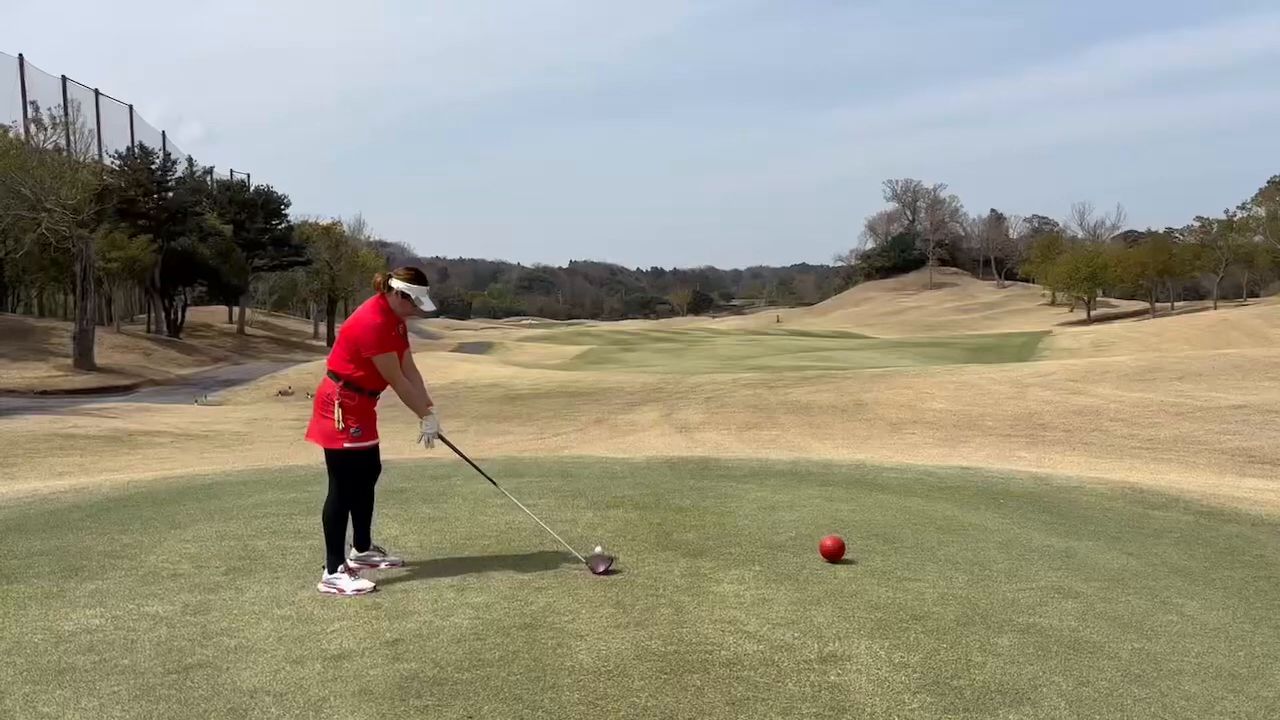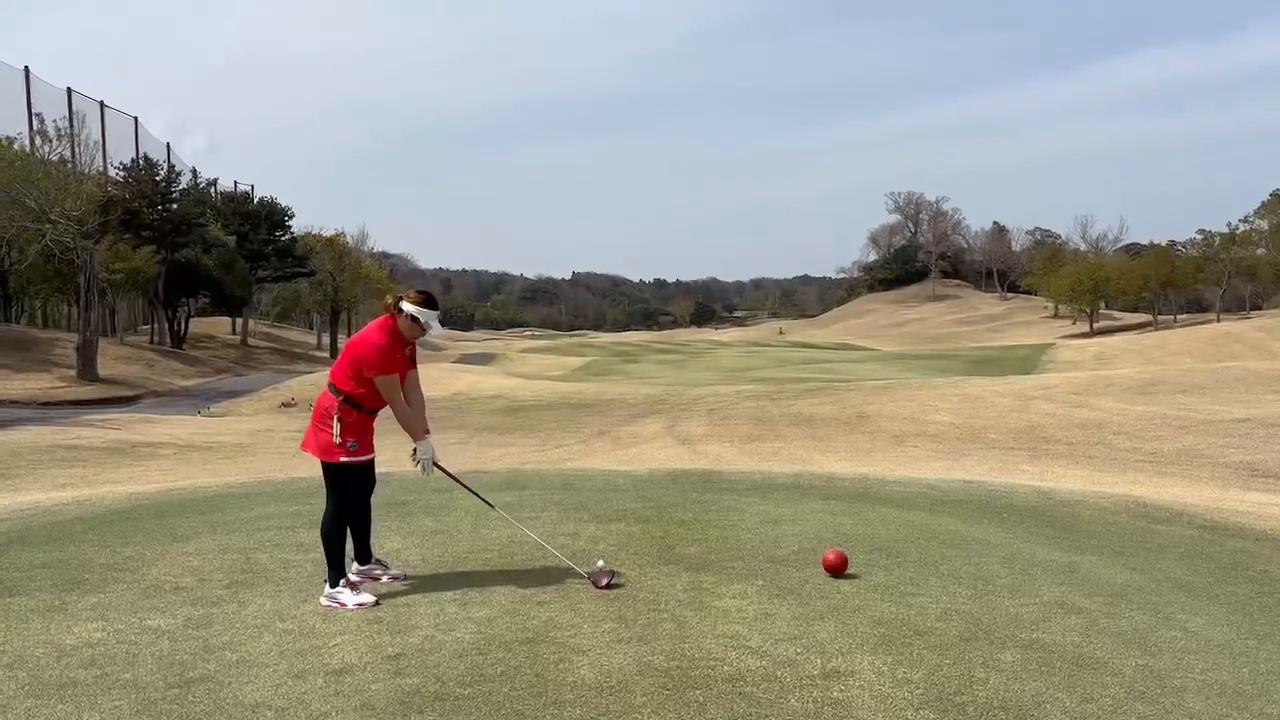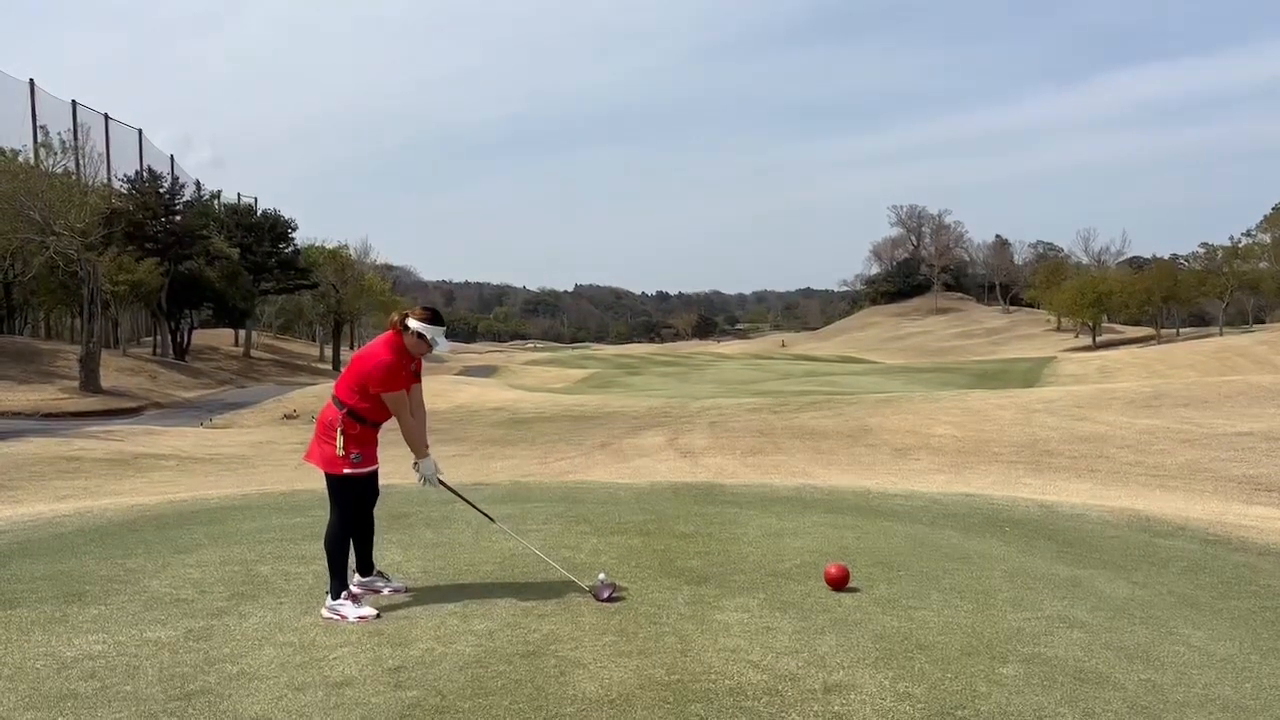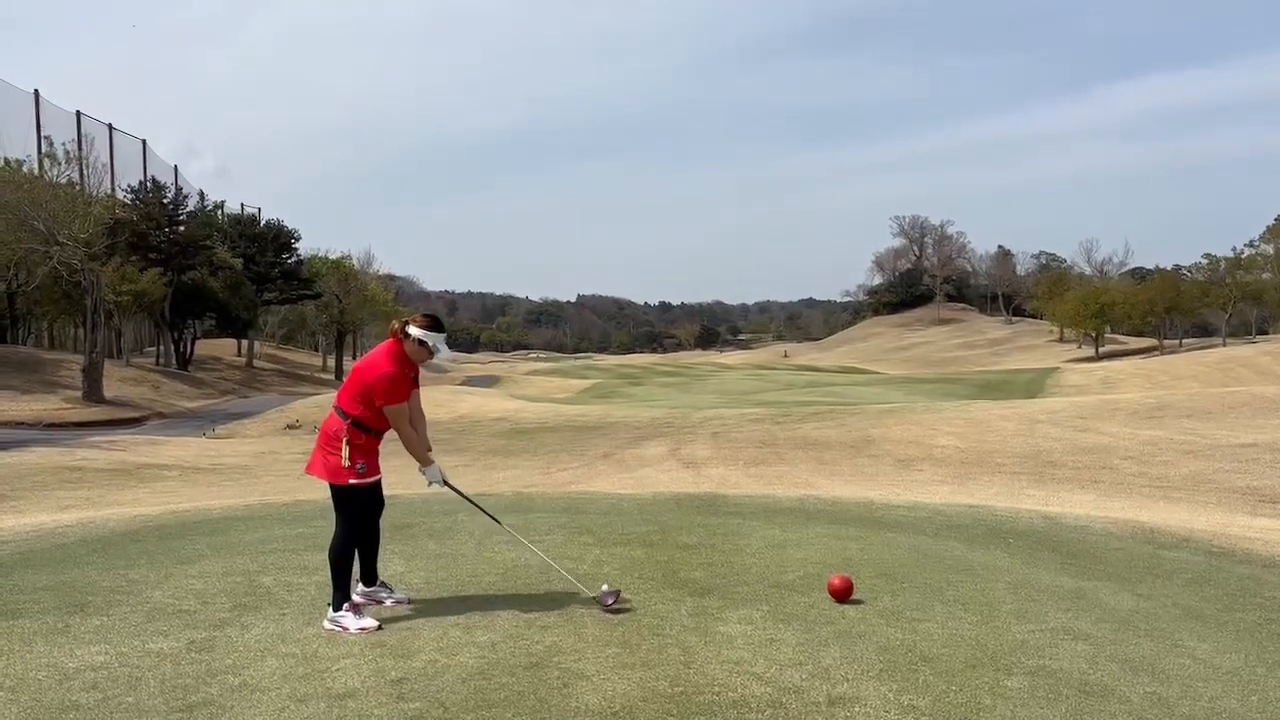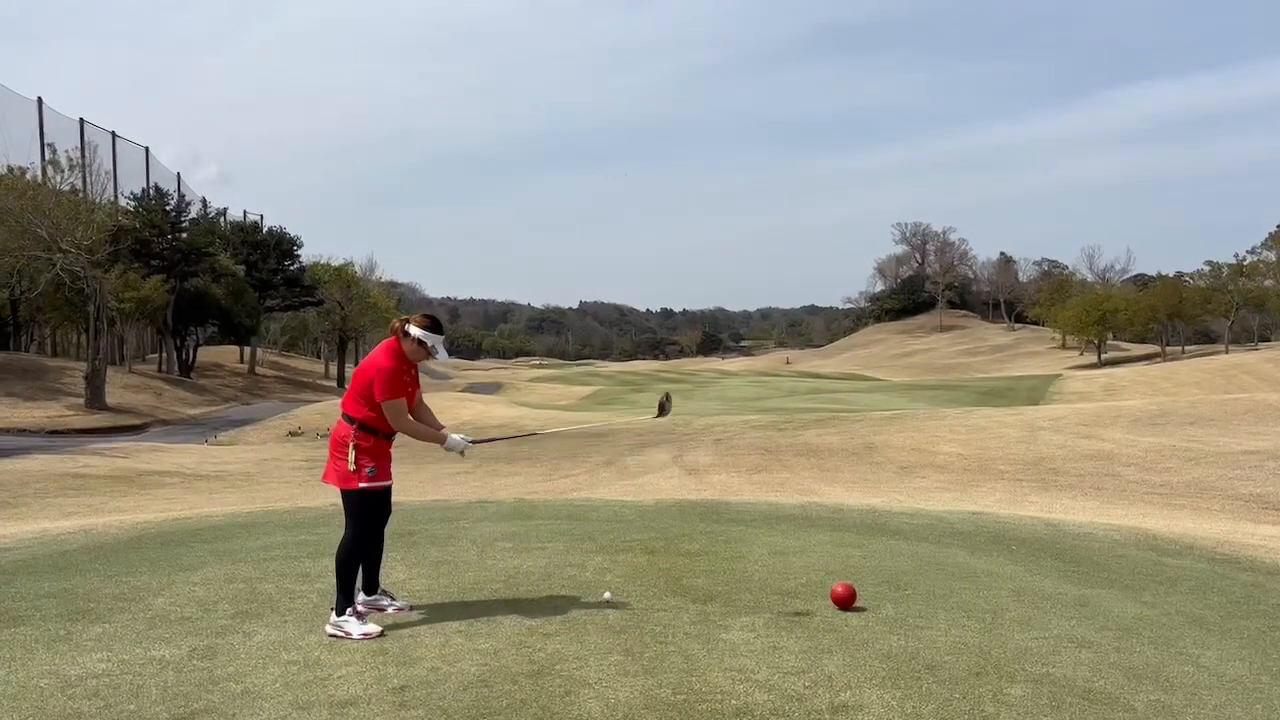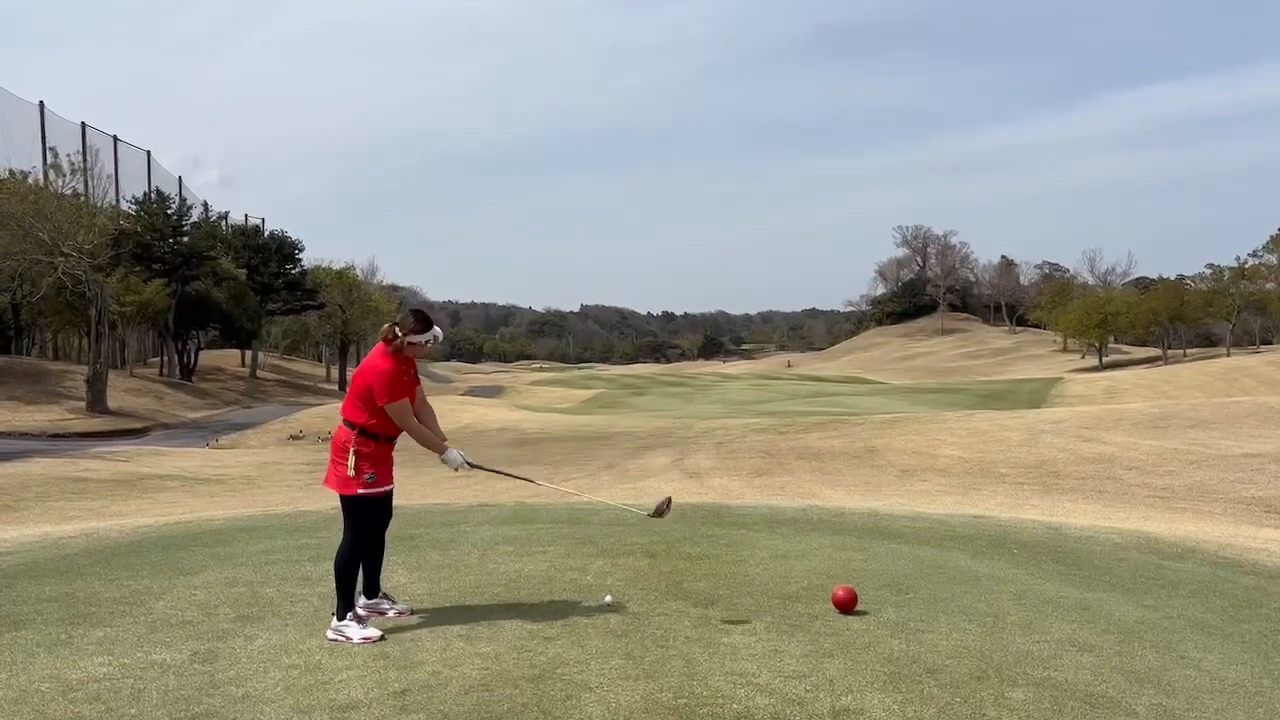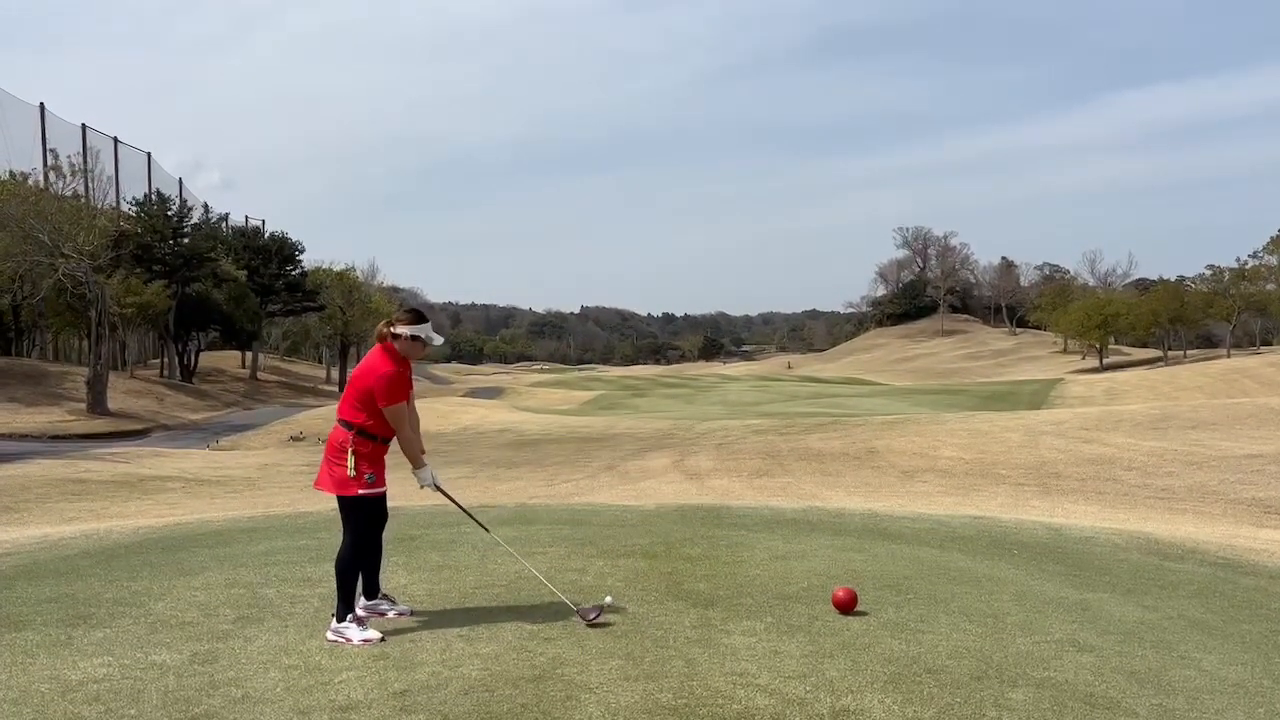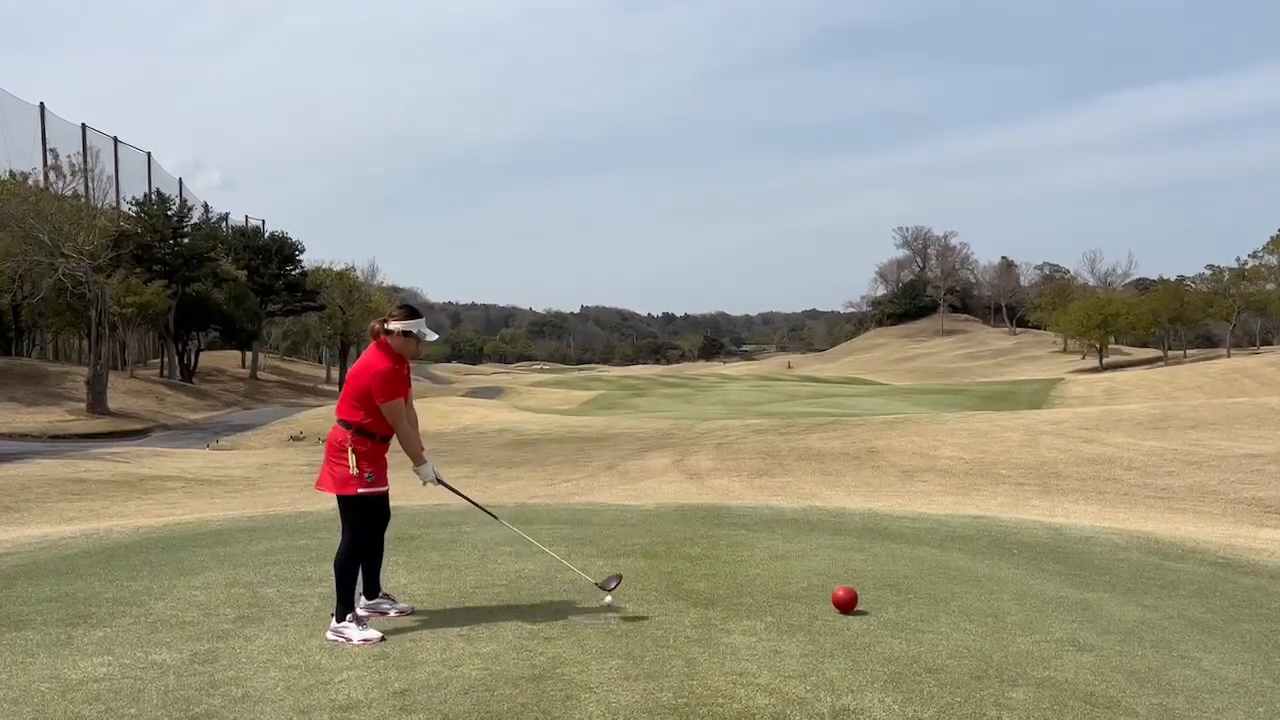
dt=0.5s
person 1, frame 1
left shoulder: (395, 319)
right shoulder: (372, 323)
left elbow: (409, 370)
right elbow: (396, 381)
left wrist: (429, 410)
right wrist: (424, 415)
left hip: (359, 406)
right hip: (341, 407)
left knee: (366, 477)
right knee: (343, 486)
left ankle: (362, 549)
right ankle: (333, 571)
person 1, frame 2
left shoulder: (404, 339)
right shoulder: (378, 343)
left elbow: (413, 392)
right elbow: (396, 403)
left wrist: (424, 437)
right wrist: (420, 442)
left hip: (358, 421)
right hip: (338, 421)
left knee: (362, 493)
right knee: (340, 500)
left ankle: (363, 563)
right ankle: (335, 585)
person 1, frame 3
left shoulder: (410, 353)
right shoulder: (384, 359)
left elbow: (417, 407)
right elbow: (404, 417)
left wrist: (424, 453)
right wrist: (423, 458)
left hip: (362, 432)
right hip: (342, 433)
left knee: (365, 502)
right knee: (344, 511)
left ankle: (365, 574)
right ankle: (336, 597)
person 1, frame 4
left shoulder: (406, 359)
right shoulder: (387, 370)
left elbow: (415, 412)
right elbow: (402, 428)
left wrist: (428, 455)
right wrist: (427, 465)
left hip: (362, 441)
right hip: (345, 443)
left knee: (371, 513)
right knee: (349, 522)
left ankle: (369, 585)
right ankle: (338, 609)
person 1, frame 5
left shoulder: (406, 360)
right shoulder: (385, 366)
left elbow: (417, 407)
right elbow: (400, 422)
left wrist: (445, 433)
right wrist: (444, 440)
left hip: (374, 447)
right hip: (356, 448)
left knee: (377, 521)
right knee: (359, 528)
left ankle: (370, 593)
right ankle: (341, 614)
person 1, frame 6
left shoulder: (403, 359)
right shoulder: (384, 370)
left elbow: (422, 406)
right elbow: (408, 424)
left wrist: (444, 443)
right wrist: (444, 451)
left hip: (376, 450)
right hip: (358, 452)
left knee: (378, 524)
right knee: (357, 533)
left ankle: (371, 597)
right ankle: (342, 618)
person 1, frame 7
left shoulder: (398, 359)
right shoulder: (385, 372)
left elbow: (411, 412)
right elbow: (402, 429)
left wrist: (422, 458)
right wrist: (420, 468)
left hip: (367, 452)
right hip: (353, 454)
left knee: (375, 525)
right knee: (356, 534)
left ankle: (370, 598)
right ankle: (342, 619)
person 1, frame 8
left shoulder: (396, 359)
right shoulder: (381, 369)
left elbow: (409, 411)
right elbow: (401, 426)
left wrist: (421, 456)
right wrist: (421, 464)
left hip: (369, 452)
right hip: (353, 455)
left knee: (377, 524)
right knee: (355, 533)
left ankle: (371, 598)
right ankle: (342, 620)
